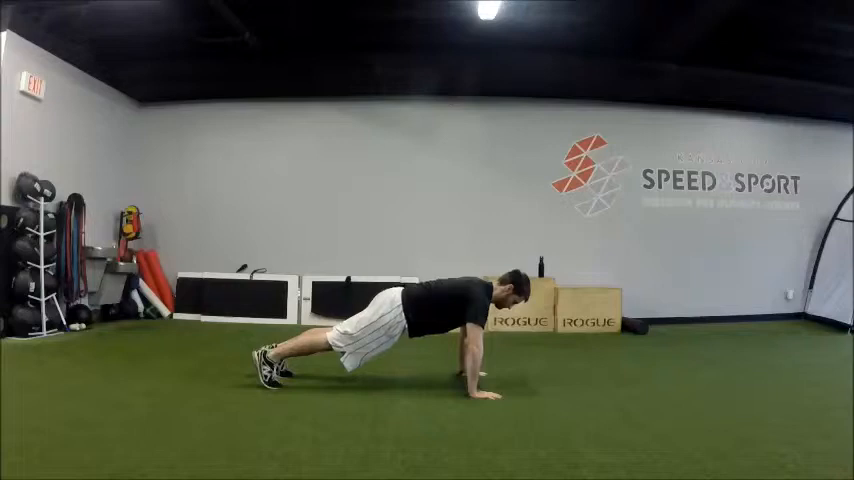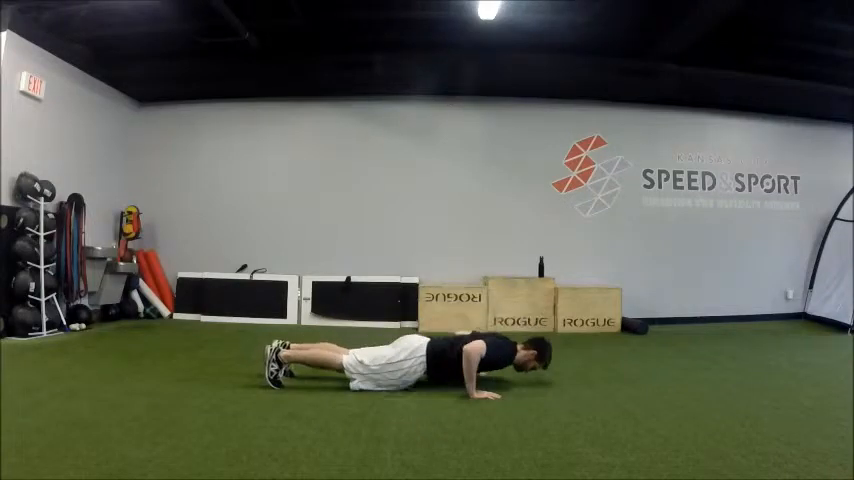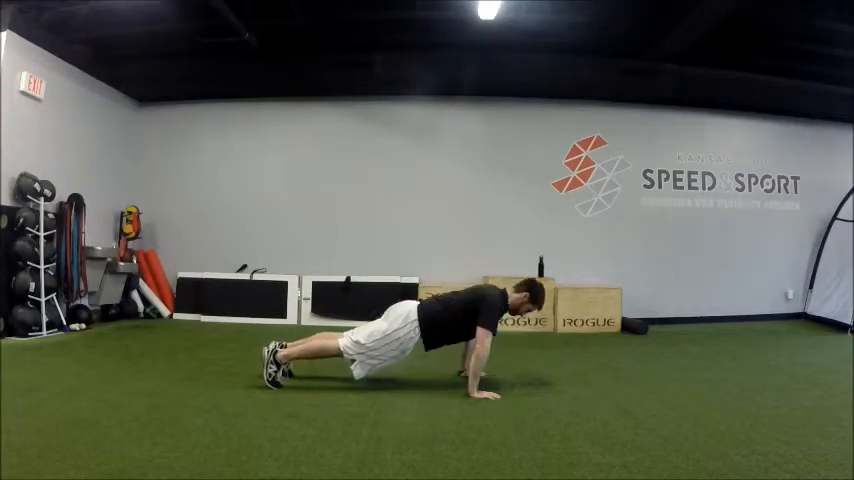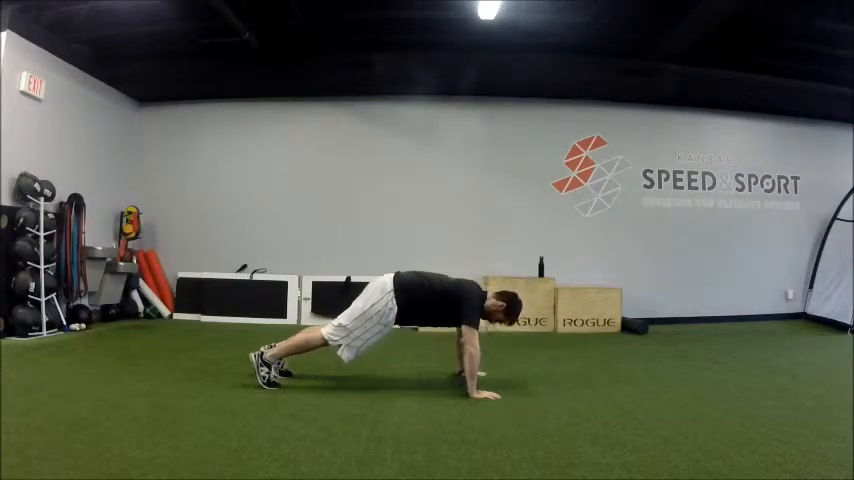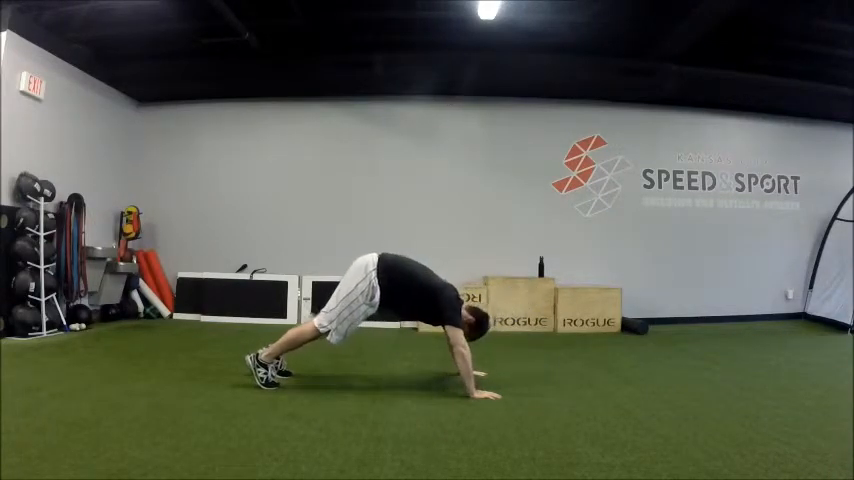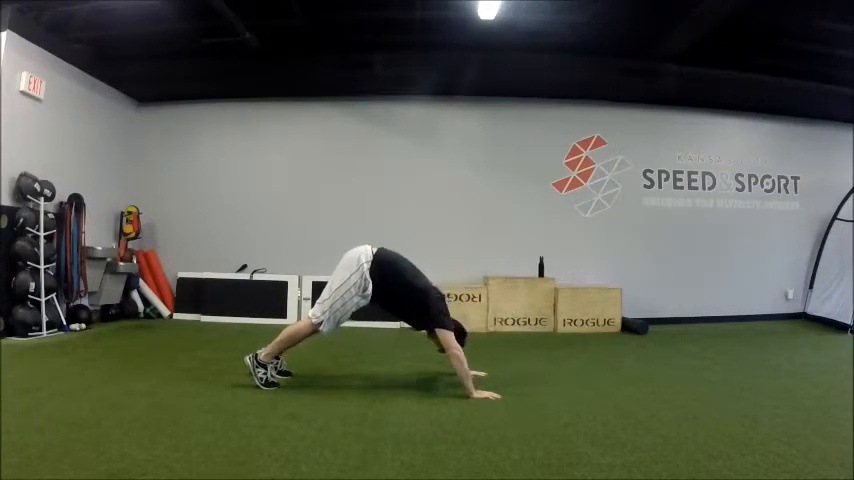
dt=0.7s
person 1, frame 1
left shoulder: (477, 291)
right shoulder: (479, 296)
left elbow: (465, 336)
right elbow: (475, 345)
left wrist: (463, 369)
right wrist: (474, 390)
left hip: (397, 305)
right hip: (397, 311)
left knee: (335, 337)
right knee: (335, 340)
left ankle: (275, 351)
right ankle: (272, 356)
person 1, frame 2
left shoulder: (500, 344)
right shoulder: (505, 350)
left elbow: (461, 334)
right elbow: (470, 350)
left wrist: (468, 373)
right wrist: (473, 391)
left hip: (418, 347)
right hip: (417, 360)
left knee: (347, 355)
right knee: (346, 363)
left ankle: (286, 348)
right ankle: (282, 355)
person 1, frame 3
left shoulder: (491, 296)
right shoulder: (495, 302)
left elbow: (469, 333)
right elbow: (482, 346)
left wrist: (466, 368)
right wrist: (474, 390)
left hip: (411, 314)
right hip: (412, 325)
left knee: (345, 341)
right knee: (346, 348)
left ankle: (283, 348)
right ankle: (281, 357)
person 1, frame 4
left shoulder: (468, 296)
right shoulder: (474, 298)
left elbow: (462, 338)
right elbow: (471, 345)
left wrist: (464, 369)
right wrist: (473, 390)
left hip: (390, 294)
right hip: (389, 298)
left knee: (333, 331)
right knee: (331, 335)
left ankle: (274, 351)
right ankle: (267, 357)
person 1, frame 5
left shoulder: (446, 301)
right shoulder: (449, 301)
left elbow: (454, 345)
right elbow: (460, 347)
left wrist: (465, 370)
right wrist: (473, 391)
left hip: (375, 274)
right hip: (372, 276)
left knee: (324, 325)
right knee: (325, 325)
left ankle: (272, 354)
right ankle: (264, 359)
person 1, frame 6
left shoulder: (430, 305)
right shoulder: (435, 307)
left elbow: (452, 350)
right elbow: (453, 350)
left wrist: (463, 370)
right wrist: (472, 391)
left hip: (367, 266)
right hip: (364, 268)
left knee: (320, 321)
right knee: (319, 320)
left ankle: (272, 356)
right ankle: (262, 359)
